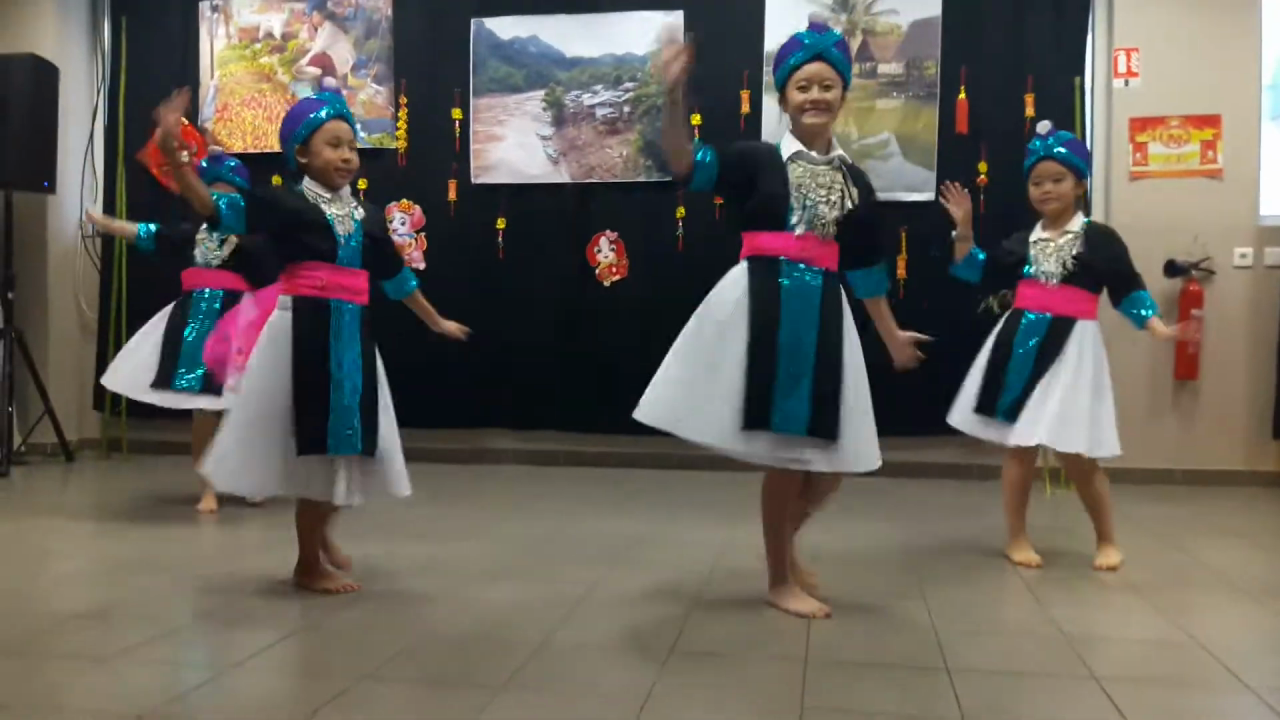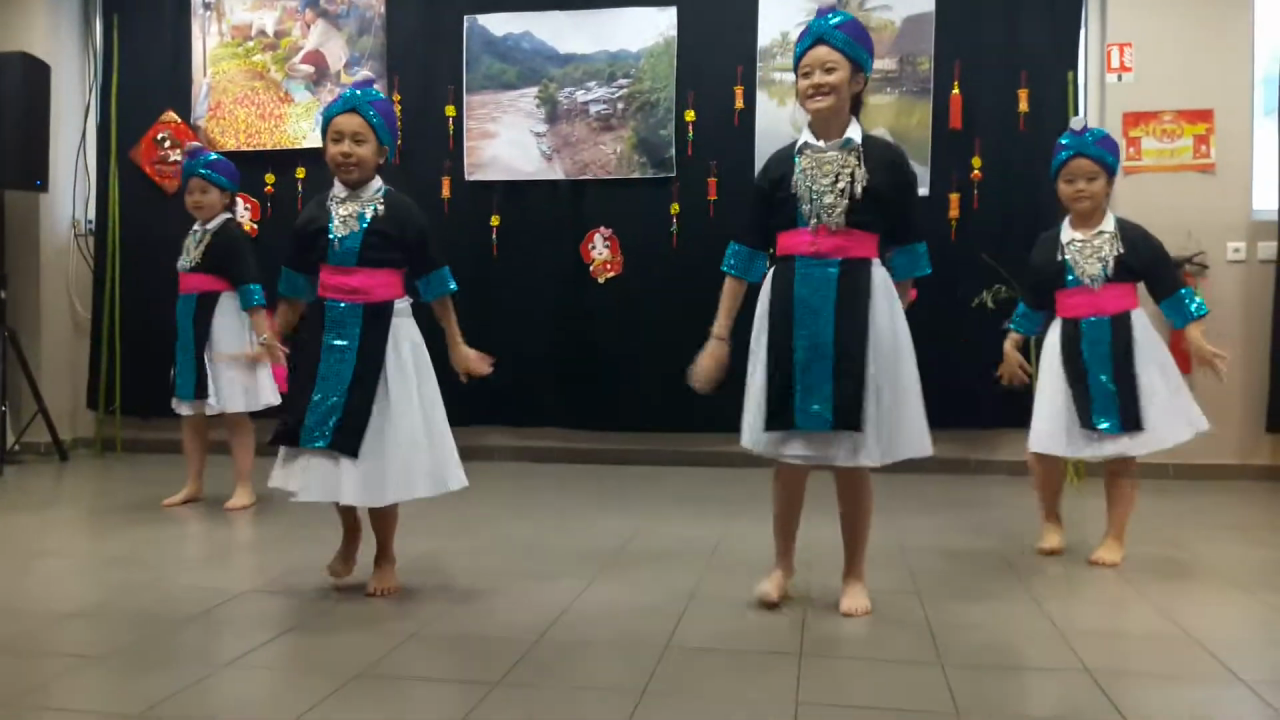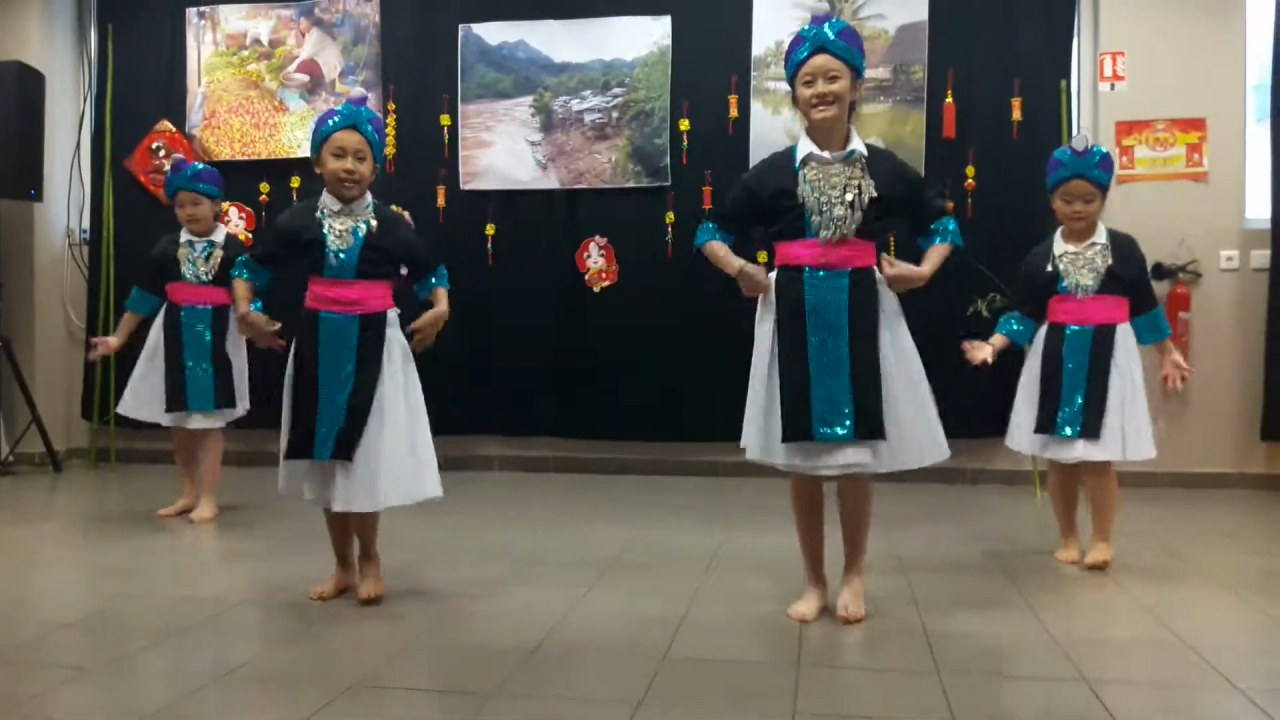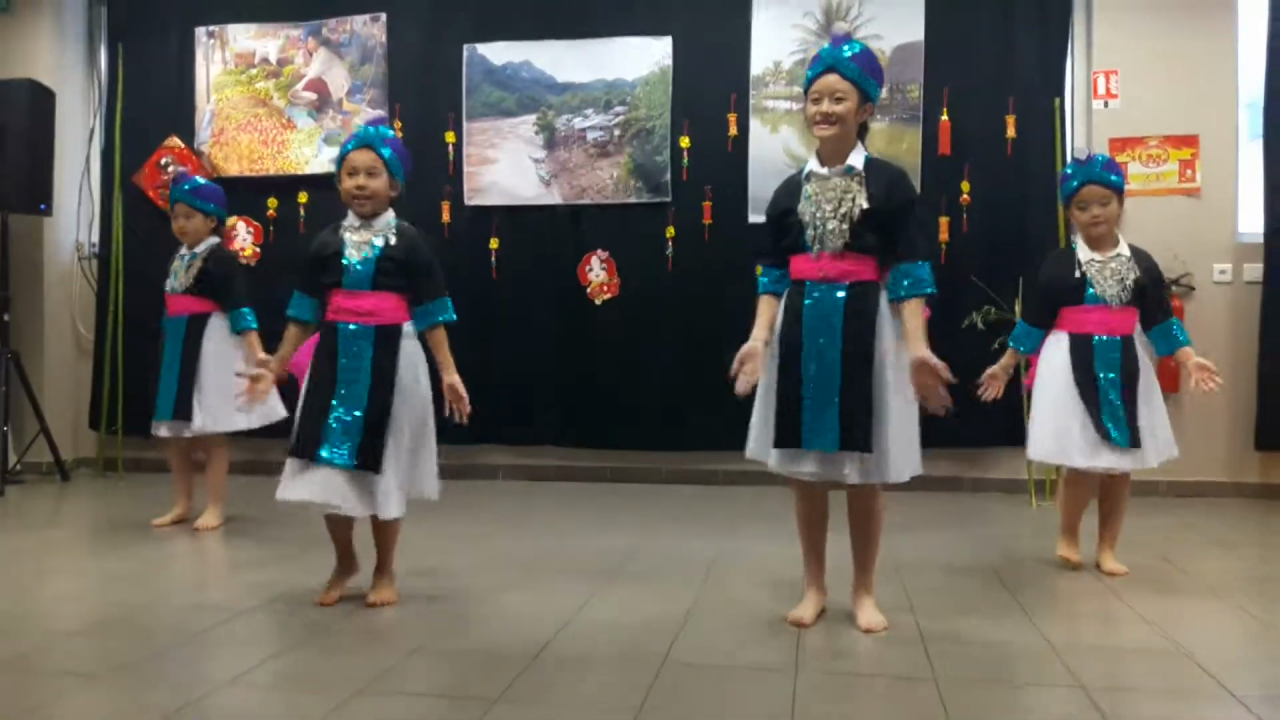
dt=0.5s
person 1, frame 1
left shoulder: (854, 178)
right shoulder: (757, 161)
left elbow: (867, 264)
right elbow: (687, 164)
left wrist: (891, 332)
right wrist: (674, 96)
left hip: (824, 311)
right hip: (762, 304)
left knee: (827, 457)
right knee: (783, 455)
left ankle: (783, 542)
right ankle: (781, 579)
person 1, frame 2
left shoulder: (886, 161)
right shoulder: (781, 163)
left elbow: (905, 256)
right elbow: (747, 254)
left wrist: (894, 326)
right wrist: (717, 339)
left hip: (860, 304)
right hip: (790, 303)
left knee: (853, 452)
right knee: (790, 446)
left ankle: (855, 576)
right ankle: (782, 561)
person 1, frame 3
left shoulder: (885, 168)
right shoulder: (774, 171)
left elbow: (942, 224)
right elbow: (713, 230)
left wrist: (923, 272)
right wrist: (739, 270)
left hip: (863, 311)
right hip: (793, 312)
left knee: (858, 455)
right knee: (802, 457)
left ankle: (853, 573)
right ankle: (814, 582)
person 1, frame 4
left shoulder: (890, 183)
right shoulder: (790, 189)
left elbow: (908, 272)
right elbow: (773, 276)
left wrist: (917, 349)
right wrist: (757, 342)
left hip: (866, 325)
right hip: (801, 327)
left knee: (862, 469)
right knee: (802, 463)
left ankle: (864, 592)
right ankle: (816, 584)
person 2, frame 1
left shoulder: (365, 216)
right shoulder: (283, 204)
left elbow: (395, 275)
right elbow: (211, 207)
left wrist: (437, 322)
right wrist: (174, 148)
left hip: (351, 334)
right hip: (302, 332)
left knee: (348, 443)
right knee: (315, 445)
left ankle: (317, 533)
right ankle: (310, 563)
person 2, frame 2
left shoulder: (400, 212)
right shoulder: (314, 214)
left elbow: (434, 284)
right elbow: (298, 288)
left wrist: (457, 346)
left hip: (384, 335)
right hip: (326, 336)
left knee: (380, 449)
right knee: (325, 446)
left ankle: (385, 559)
right ankle: (350, 538)
person 2, frame 3
left shoulder: (391, 225)
right shoulder: (297, 222)
left elbow: (431, 275)
right elbow: (249, 268)
left wrist: (439, 310)
right wrist: (246, 313)
left hip: (374, 346)
right hip: (317, 345)
left knee: (367, 460)
right knee: (323, 458)
left ankle: (369, 559)
right ankle: (343, 566)
person 2, frame 4
left shoulder: (410, 243)
right shoulder: (326, 242)
left elbow: (432, 315)
right elbow: (306, 312)
left wrist: (449, 375)
right wrist: (276, 366)
left hip: (391, 360)
right hip: (337, 360)
left knee: (383, 469)
right knee: (326, 469)
left ankle: (384, 573)
right ankle: (345, 562)
person 3, frame 1
left shoulder: (1101, 240)
right shoulder: (1021, 242)
left elbow: (1129, 291)
right elbow: (977, 270)
left wrist: (1159, 328)
right wrist: (963, 227)
left hip: (1071, 348)
right hip: (1020, 343)
left knee: (1076, 454)
right knee: (1019, 448)
left ankle: (1107, 539)
right ankle: (1017, 538)
person 3, frame 2
left shoulder: (1133, 238)
right shoulder: (1048, 244)
left elbow: (1170, 288)
right elbow: (1035, 303)
left wrist: (1199, 341)
right wrist: (1011, 345)
left hip: (1125, 345)
right hip: (1072, 349)
left knee: (1122, 449)
right knee: (1050, 447)
left ankle: (1114, 538)
right ankle: (1051, 521)
person 3, frame 3
left shoulder: (1124, 249)
right shoulder: (1041, 256)
left elbow: (1144, 307)
right elbow: (1027, 315)
left wrist: (1169, 352)
right wrist: (992, 345)
left hip: (1108, 357)
right hip: (1056, 358)
left knee: (1097, 458)
right knee: (1060, 457)
left ankle: (1102, 540)
right ankle: (1069, 538)
person 3, frame 4
left shoulder: (1142, 263)
right shoulder: (1058, 265)
left elbow: (1159, 319)
right elbow: (1034, 321)
left wrist: (1191, 359)
right wrist: (1005, 364)
left hip: (1125, 367)
right hip: (1073, 366)
left knee: (1120, 467)
right knee: (1084, 464)
left ankle: (1107, 548)
right ankle: (1067, 535)
person 4, frame 1
right shoulder: (191, 234)
left elbow: (266, 289)
right elbow: (151, 235)
right wrist: (106, 223)
right hip: (190, 321)
left knee: (224, 408)
right knee: (202, 411)
right ankle: (208, 488)
person 4, frame 2
left shoulder: (233, 237)
right shoulder: (194, 235)
left elbow: (250, 289)
left wrist: (263, 335)
left hip: (224, 325)
right hip: (192, 325)
left knee: (233, 410)
right knee: (190, 408)
left ankle: (244, 487)
right ankle: (193, 484)
person 4, frame 3
left shoulder: (233, 249)
right shoulder: (166, 248)
right elbow: (144, 295)
right wrist: (118, 338)
left hip: (216, 339)
right hip: (174, 336)
left knee: (210, 421)
right knee: (180, 421)
left ankle: (208, 498)
right ankle: (189, 493)
person 4, frame 4
left shoulder: (222, 260)
right shoulder: (179, 259)
left elbow: (239, 311)
left wrist: (254, 354)
right wrist: (168, 347)
left hip: (212, 348)
right hip: (178, 348)
left knee: (209, 431)
right knee: (172, 429)
left ankle: (215, 508)
right ankle: (183, 504)
